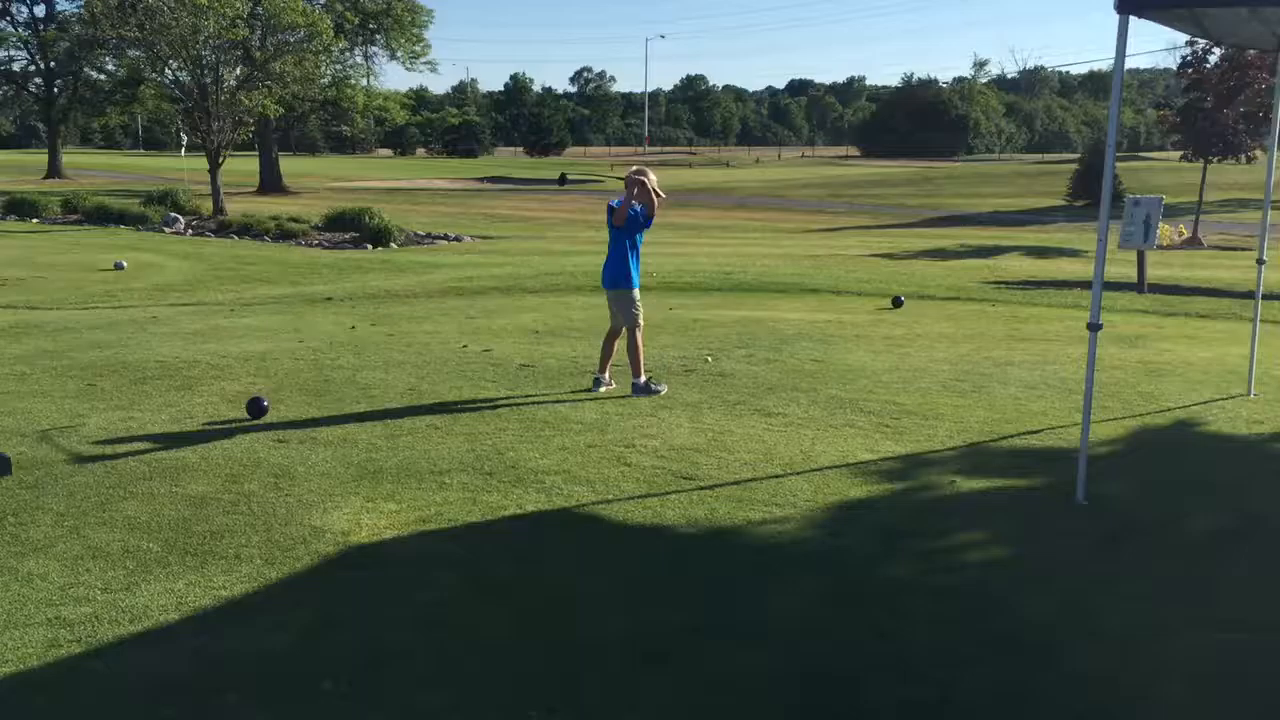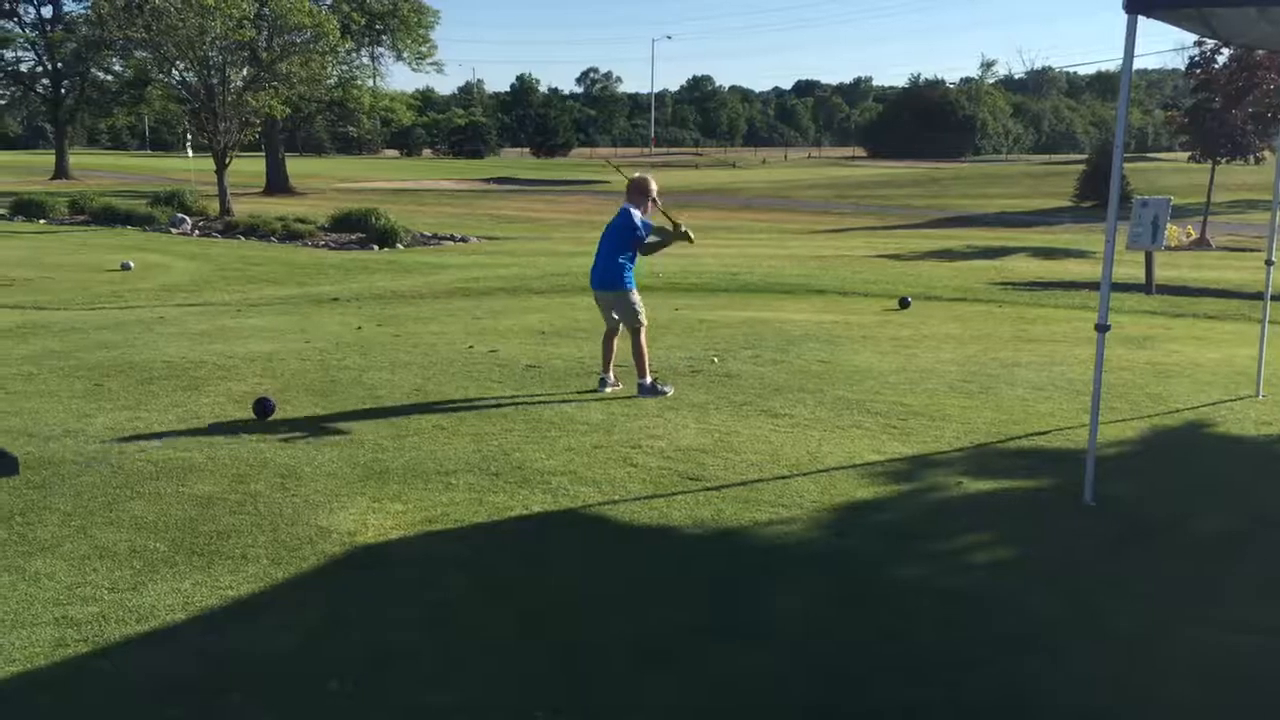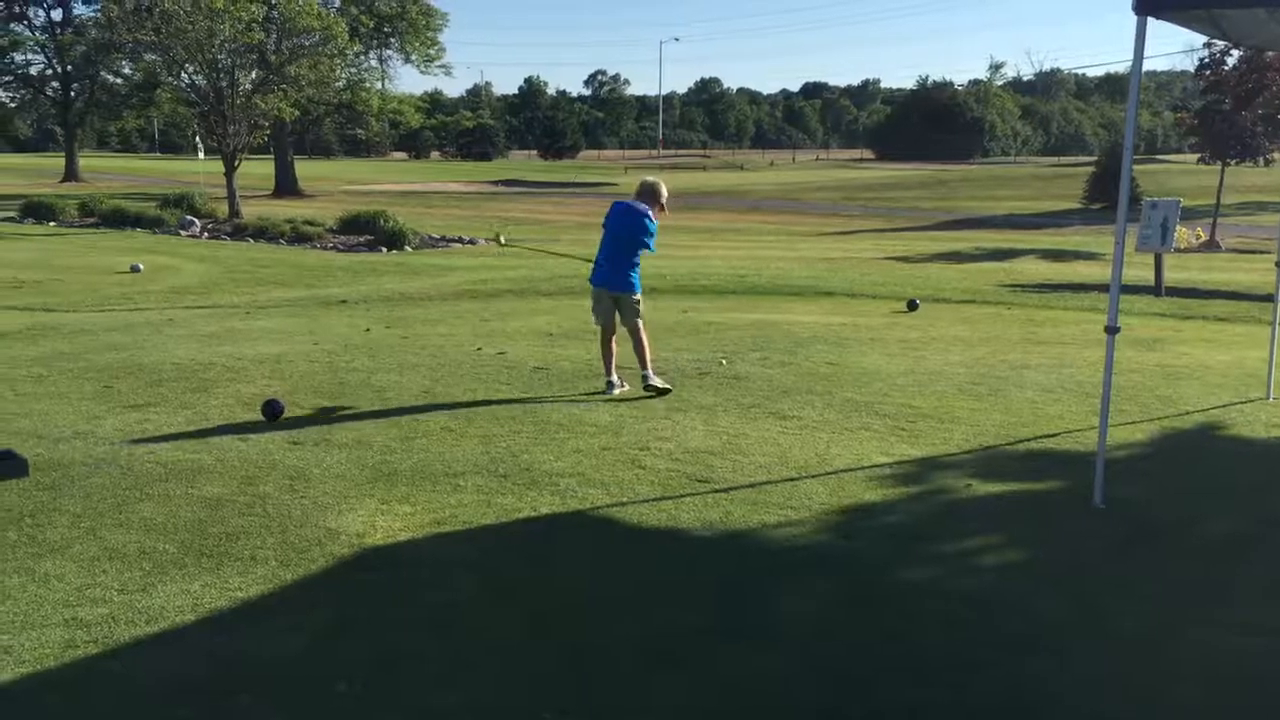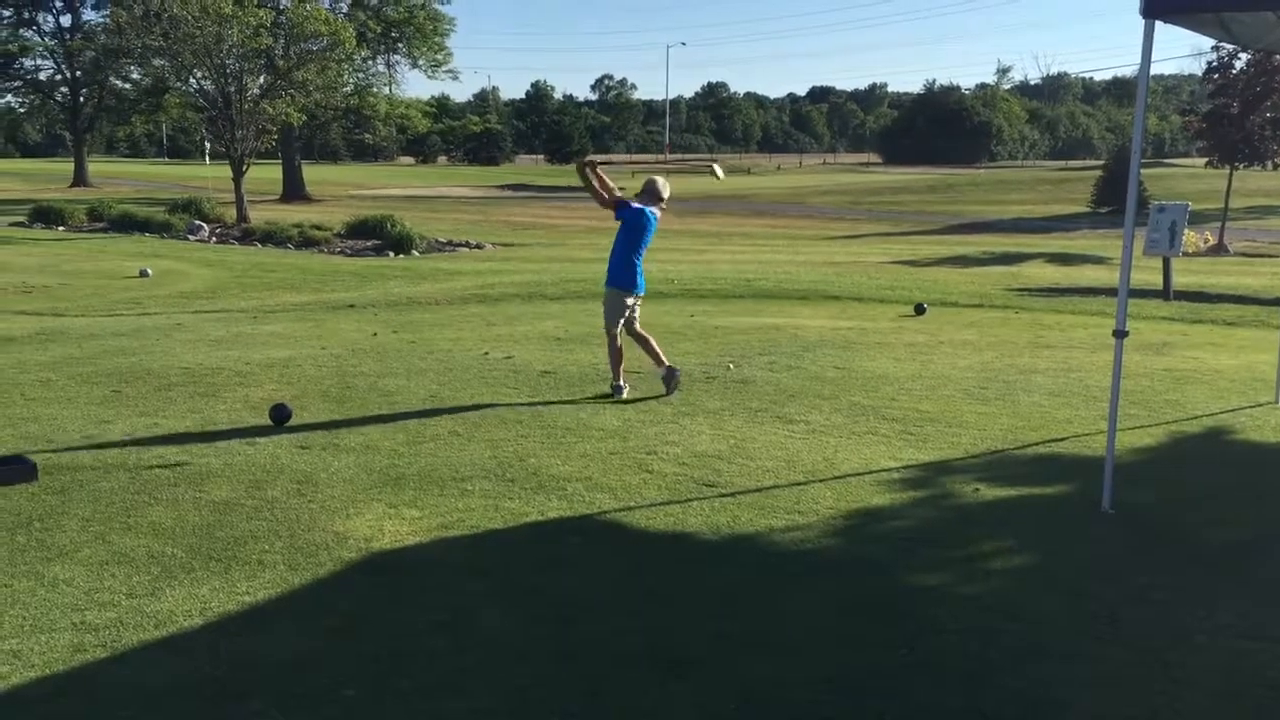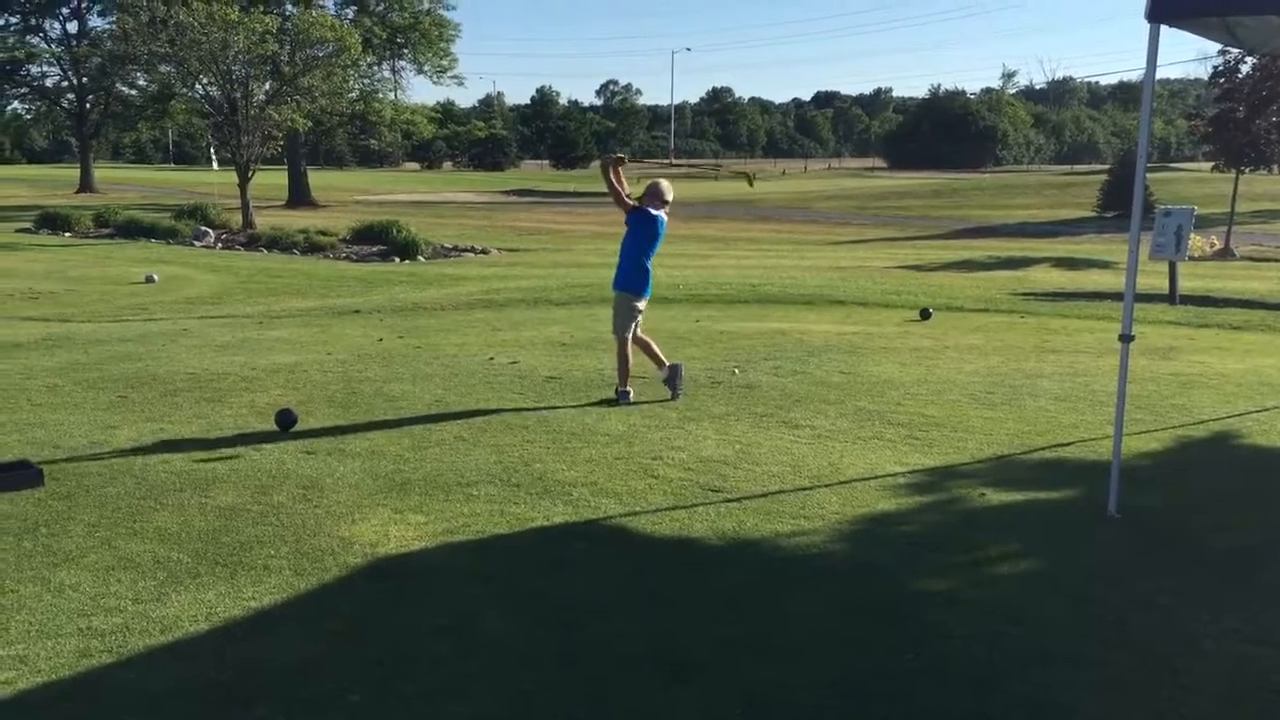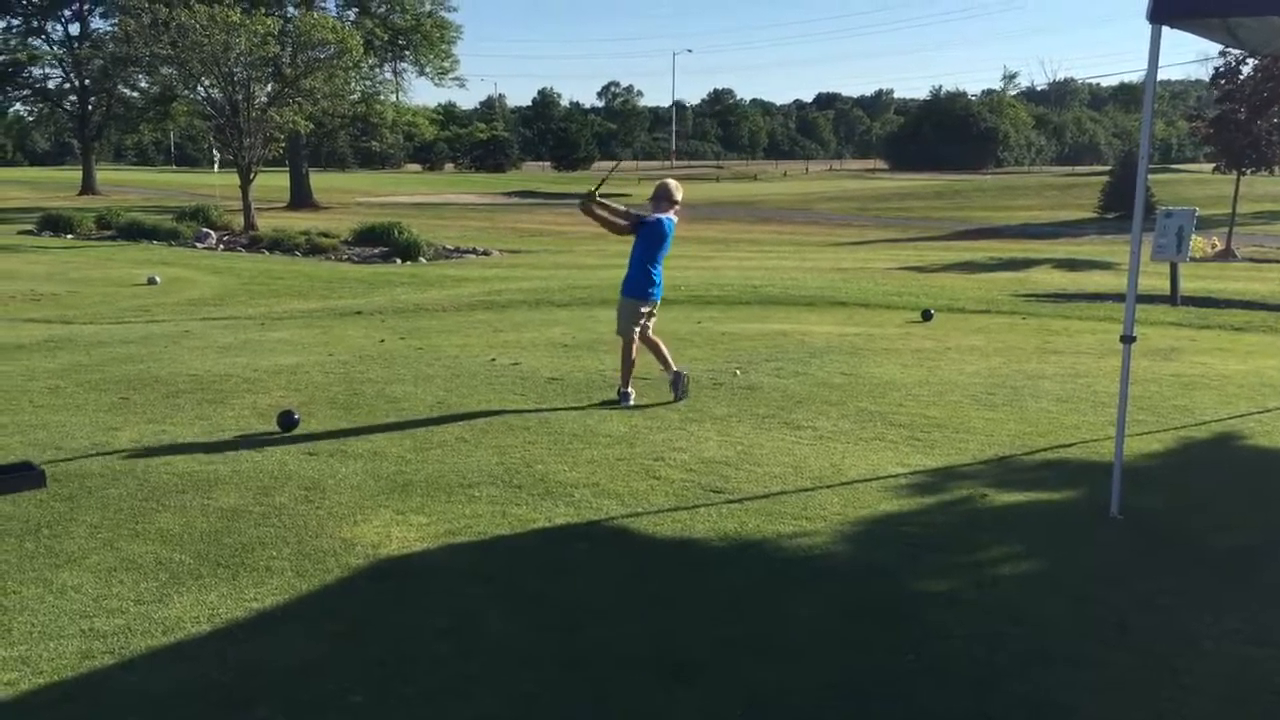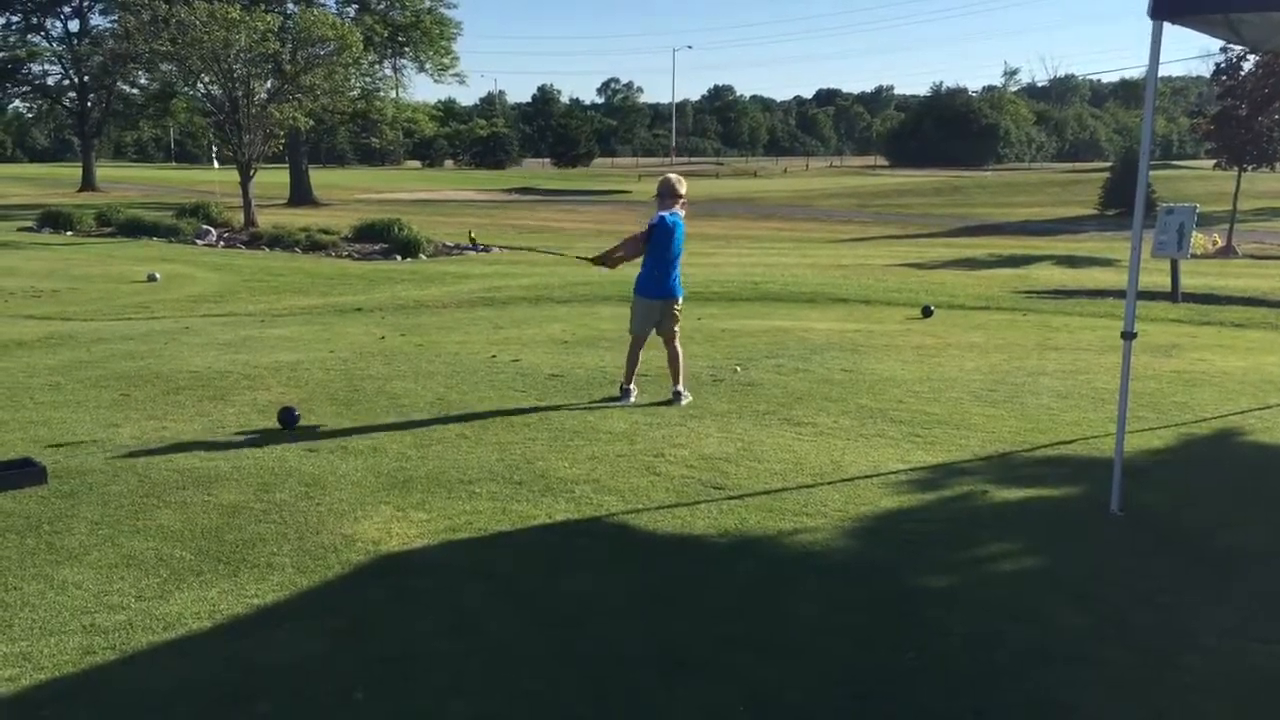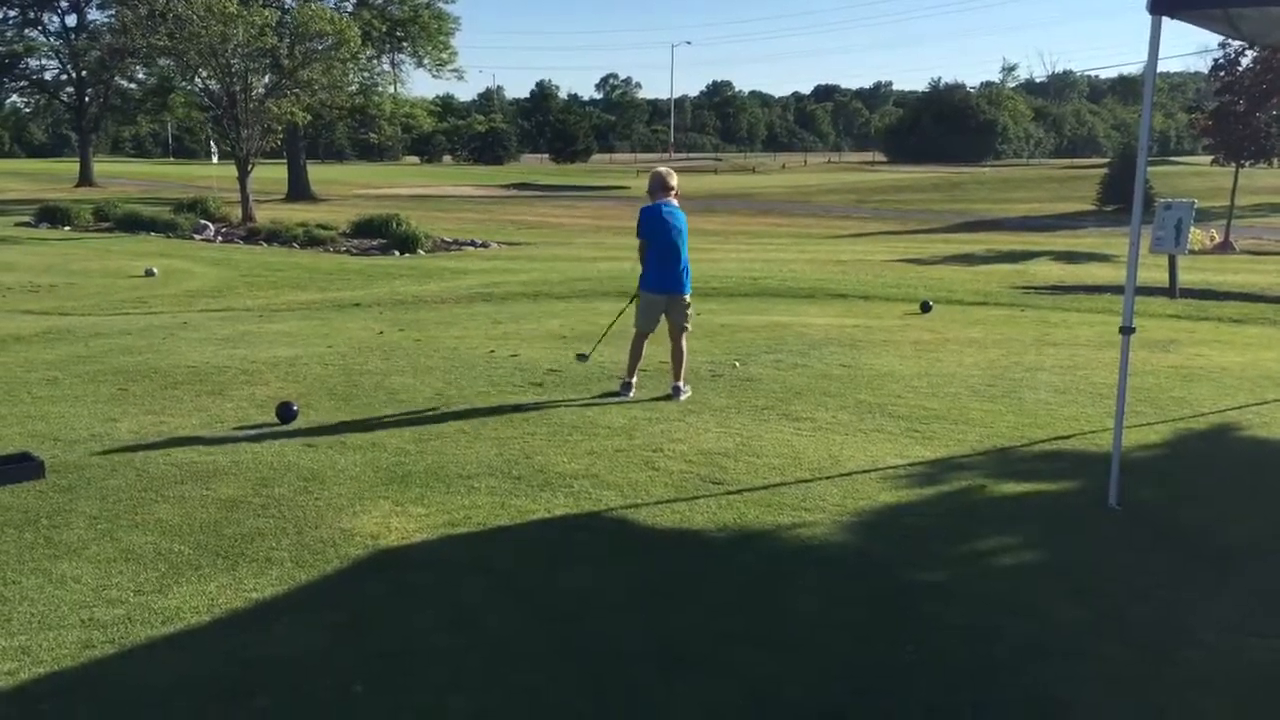
dt=0.2s
person 1, frame 1
left shoulder: (641, 211)
right shoulder: (616, 207)
left elbow: (654, 207)
right elbow: (618, 220)
left wrist: (648, 189)
right wrist: (630, 196)
left hip: (618, 277)
right hip: (622, 278)
left knee: (617, 327)
right knee: (634, 327)
left ankle: (601, 377)
right ankle: (639, 381)
person 1, frame 2
left shoulder: (631, 215)
right shoulder: (630, 218)
left elbow: (650, 230)
right elbow: (644, 249)
left wrist: (675, 233)
right wrist: (673, 237)
left hip: (600, 280)
right hip: (619, 281)
left knee: (613, 327)
right knee: (637, 329)
left ankle: (606, 377)
right ankle: (645, 383)
person 1, frame 3
left shoulder: (617, 207)
right shoulder: (651, 227)
left hip: (603, 279)
right hip: (628, 283)
left knee: (608, 329)
right knee: (636, 329)
left ankle: (612, 380)
right ankle: (647, 375)
person 1, frame 4
left shoulder: (639, 214)
right shoulder: (648, 216)
left elbow: (607, 201)
right elbow: (615, 196)
left wrist: (585, 173)
right wrist: (594, 171)
left hip: (620, 282)
right hip: (632, 283)
left knee: (613, 332)
right knee: (632, 329)
left ankle: (618, 385)
right ankle: (665, 368)
person 1, frame 5
left shoulder: (651, 218)
right shoulder: (651, 219)
left elbow: (624, 201)
right elbow: (627, 198)
left wrist: (610, 170)
right wrist: (615, 169)
left hip: (630, 286)
right hip: (638, 285)
left knee: (624, 337)
right knee: (635, 335)
left ankle: (624, 390)
right ankle: (669, 370)
person 1, frame 6
left shoulder: (658, 223)
right shoulder: (664, 223)
left elbow: (623, 229)
right elbow: (629, 216)
left wrist: (593, 213)
right wrist: (598, 201)
left hip: (636, 289)
right hip: (653, 290)
left knee: (629, 340)
right knee: (646, 335)
left ankle: (625, 391)
right ankle: (673, 374)
person 1, frame 7
left shoulder: (663, 220)
right shoulder: (678, 221)
left elbow: (639, 248)
right elbow: (639, 239)
left wrist: (614, 260)
right wrist: (609, 255)
left hip: (648, 290)
right hip: (672, 290)
left knee: (637, 340)
right knee: (671, 339)
left ankle: (627, 388)
right ankle: (678, 390)
person 1, frame 8
left shoulder: (647, 212)
right shoulder: (681, 216)
left elbow: (642, 248)
left hip: (652, 284)
right hip: (679, 285)
left knee: (641, 333)
right knee: (678, 335)
left ankle: (629, 382)
right ankle: (678, 385)
